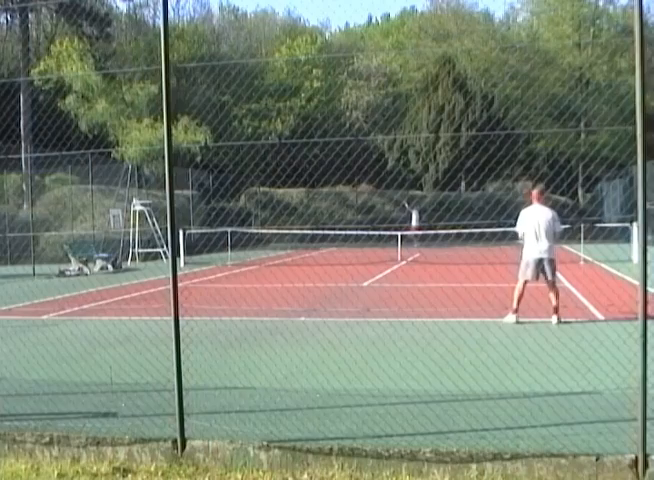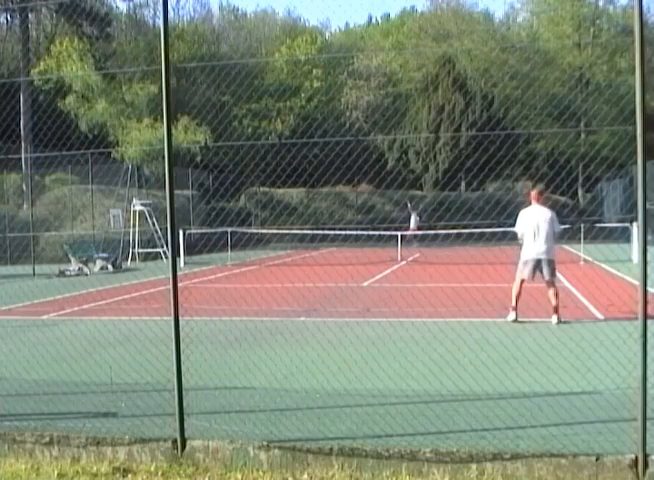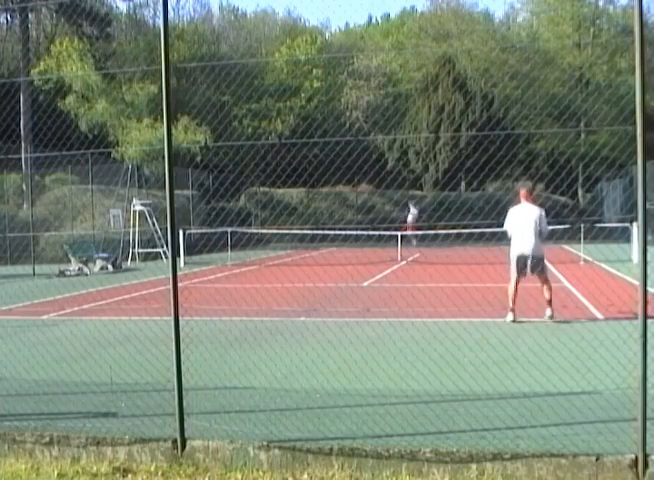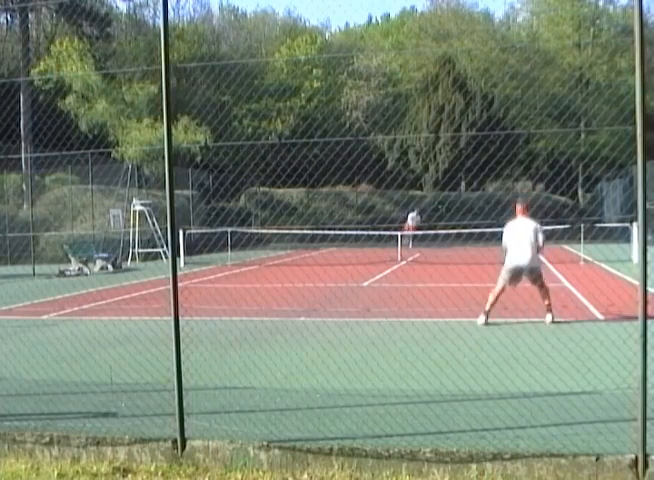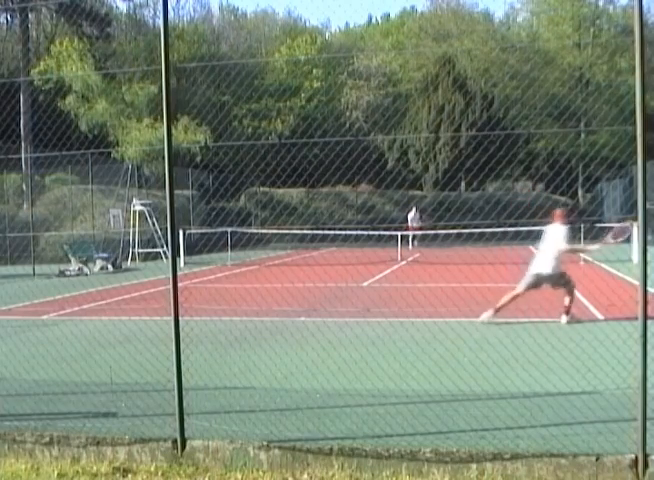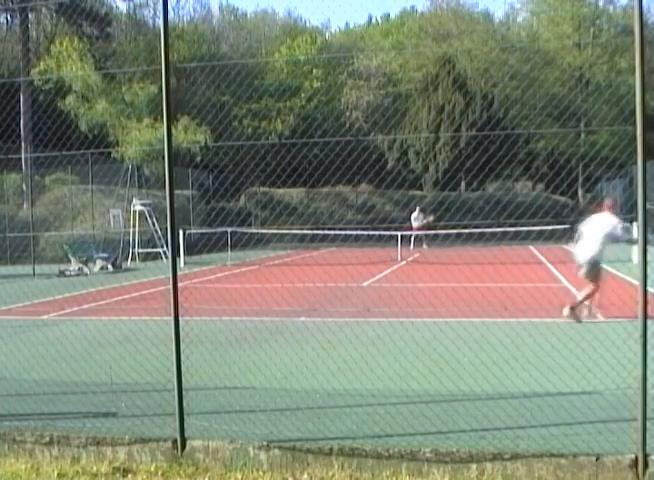
dt=0.3s
person 1, frame 1
left shoulder: (525, 213)
right shoulder: (551, 213)
left elbow: (521, 234)
right elbow: (556, 234)
left hip: (531, 253)
right hip: (548, 253)
left knee: (522, 282)
right knee: (551, 283)
left ankle: (514, 313)
right ankle: (555, 314)
person 1, frame 2
left shoulder: (524, 213)
right shoulder: (550, 214)
left elbow: (520, 235)
right elbow: (555, 234)
left hip: (529, 253)
right hip: (547, 254)
left knee: (519, 280)
right knee: (551, 283)
left ankle: (513, 311)
right ankle: (555, 314)
person 1, frame 3
left shoulder: (512, 211)
right shoulder: (539, 211)
left elbow: (509, 232)
right elbow: (544, 232)
left hip: (518, 249)
right hip: (535, 250)
left knee: (514, 280)
right knee: (544, 279)
left ankle: (511, 312)
right ankle: (549, 308)
person 1, frame 4
left shoulder: (509, 225)
right shoulder: (535, 225)
left elbow: (505, 246)
right elbow: (541, 246)
left hip: (513, 261)
right hip: (531, 262)
left knee: (498, 289)
right knee: (541, 285)
left ankle: (485, 315)
right ankle: (549, 313)
person 1, frame 5
left shoulder: (549, 228)
right shoulder: (563, 229)
right elbow: (563, 248)
right wrist: (586, 248)
left hip: (537, 267)
right hip: (552, 269)
left knee: (517, 292)
right knee: (569, 287)
left ankle: (493, 311)
right ankle: (566, 315)
person 1, frame 6
left shoulder: (593, 218)
right shoulder: (615, 222)
left elbow: (579, 233)
right elbow: (626, 239)
left hip: (579, 253)
right hip: (591, 256)
left knee: (594, 283)
right knee: (594, 286)
right ankle: (571, 309)
